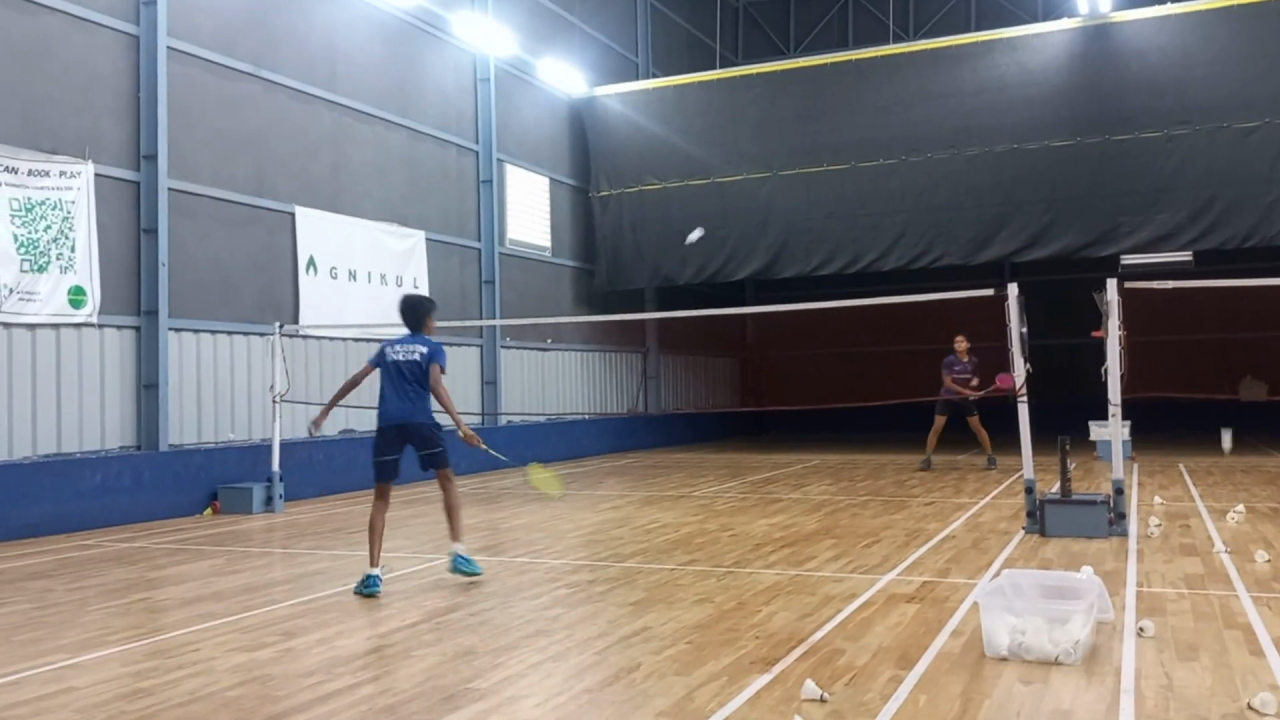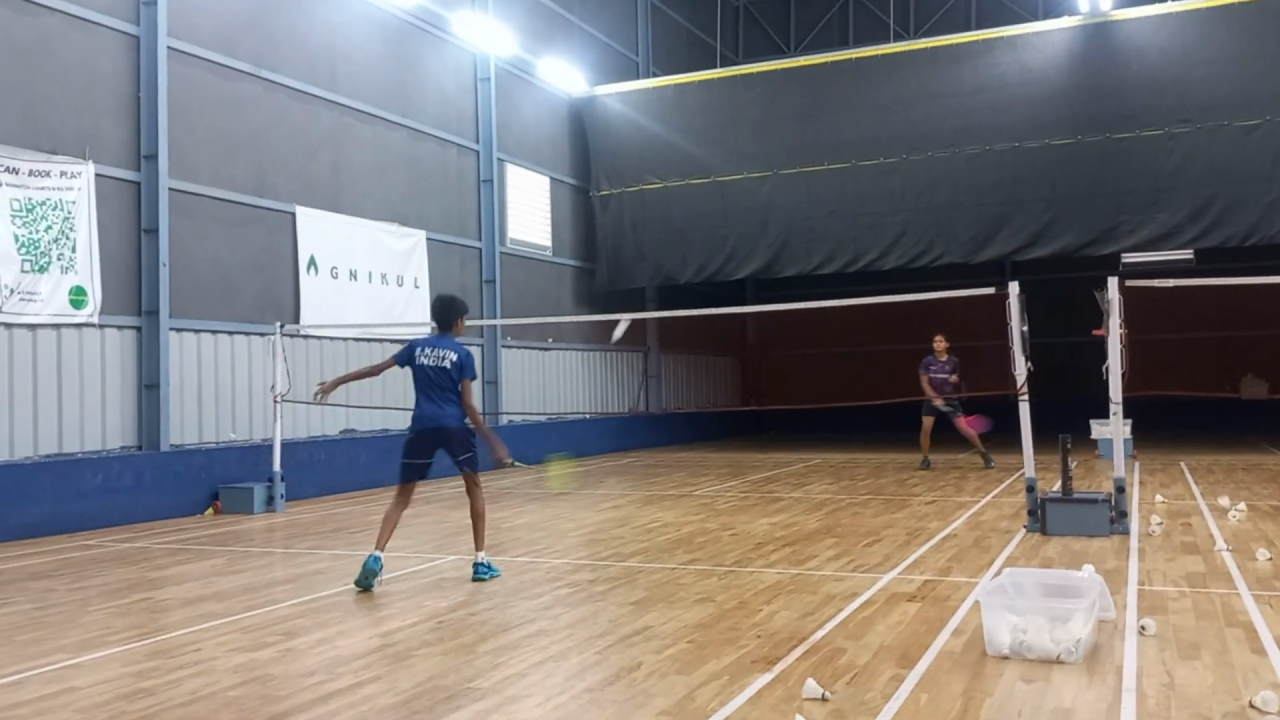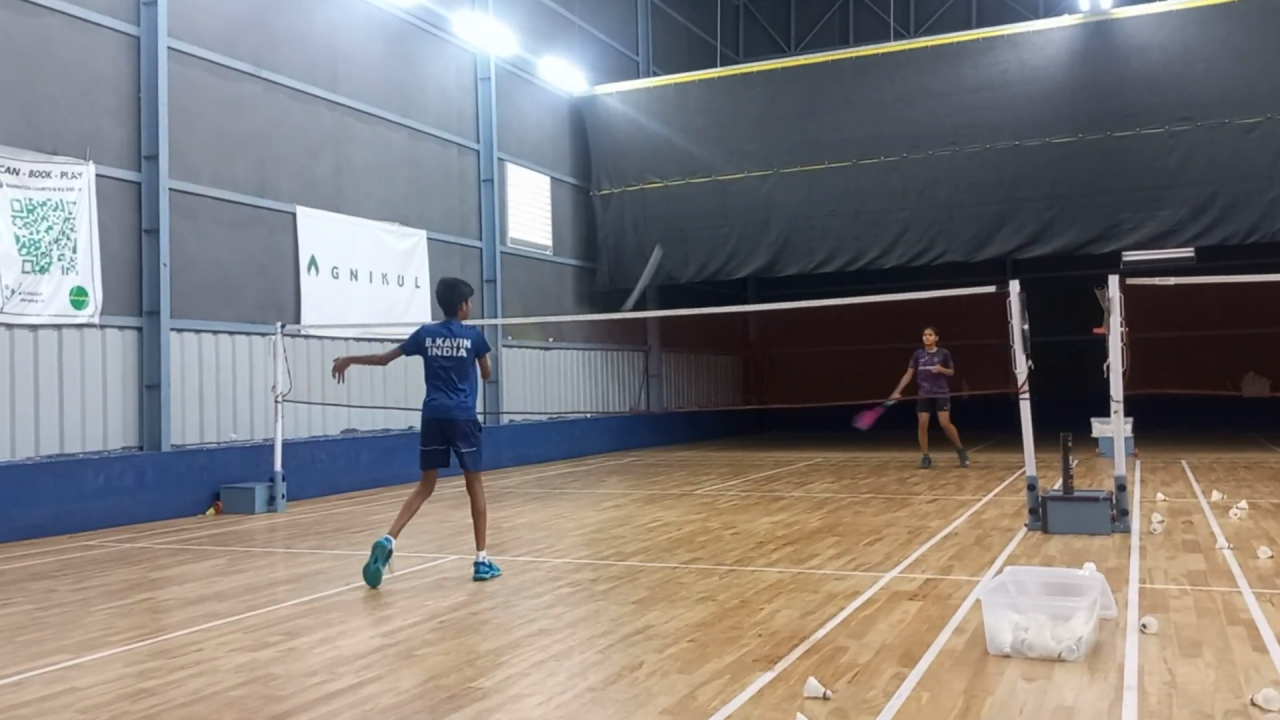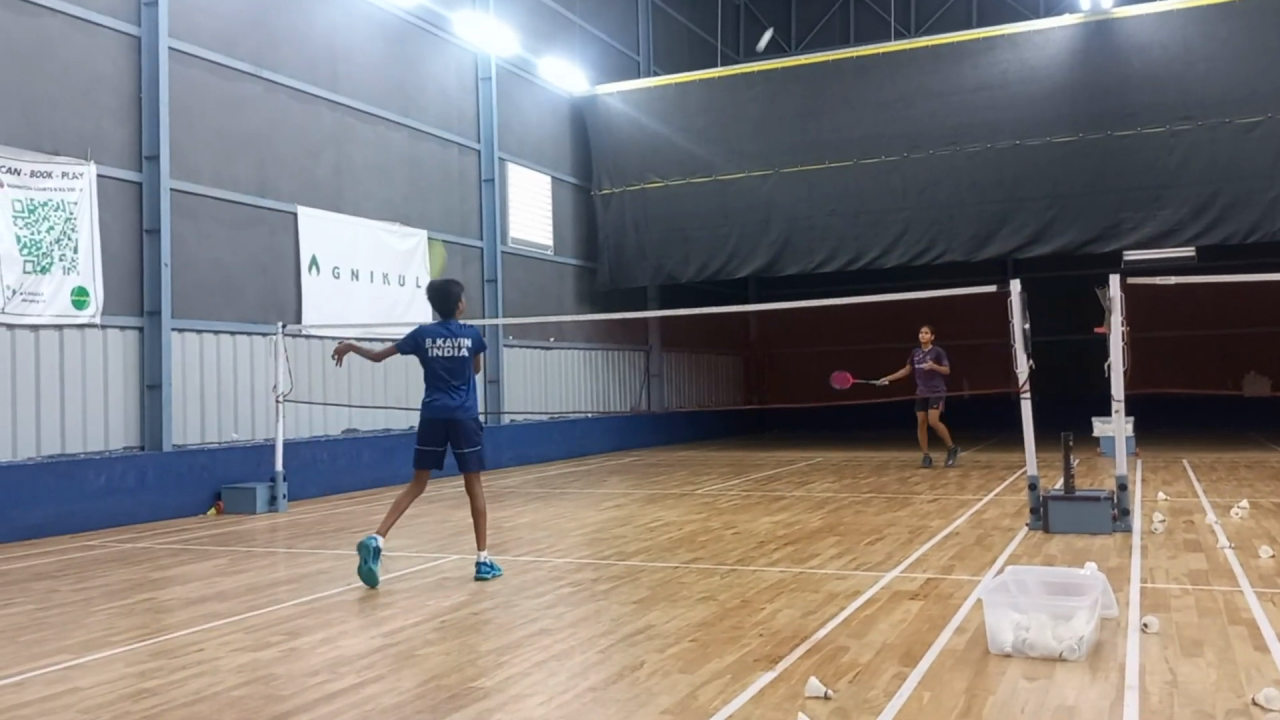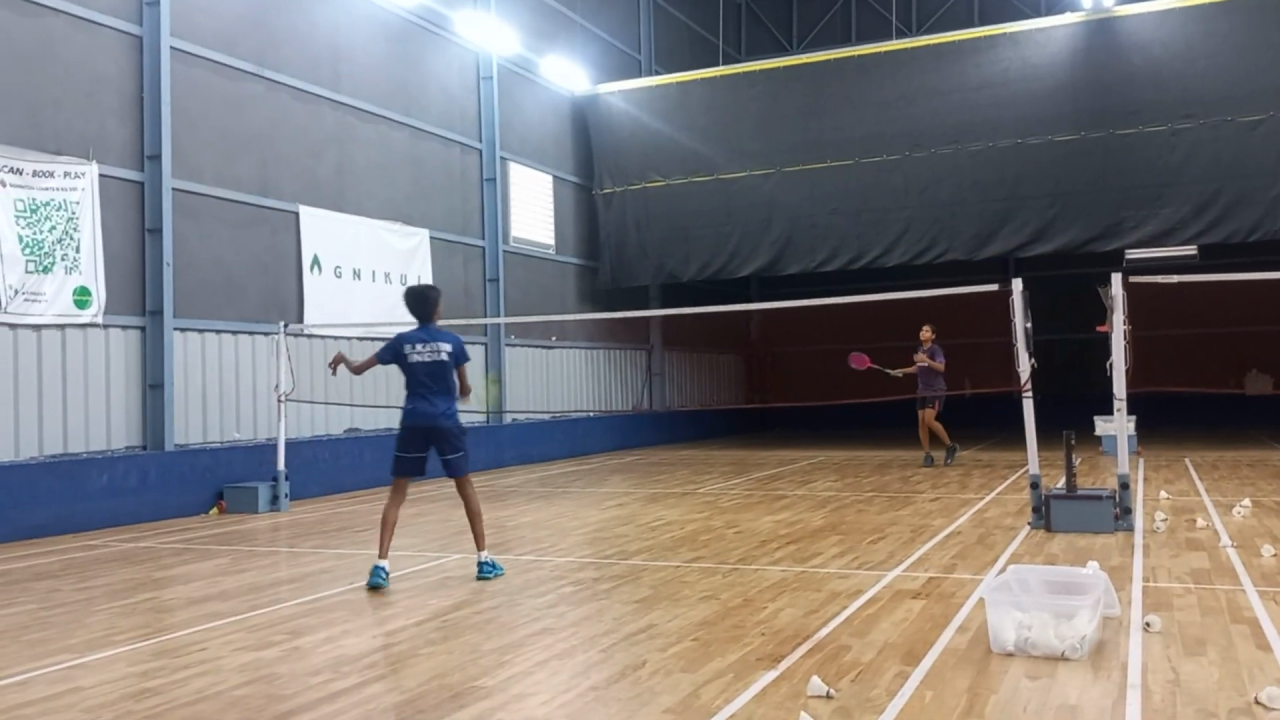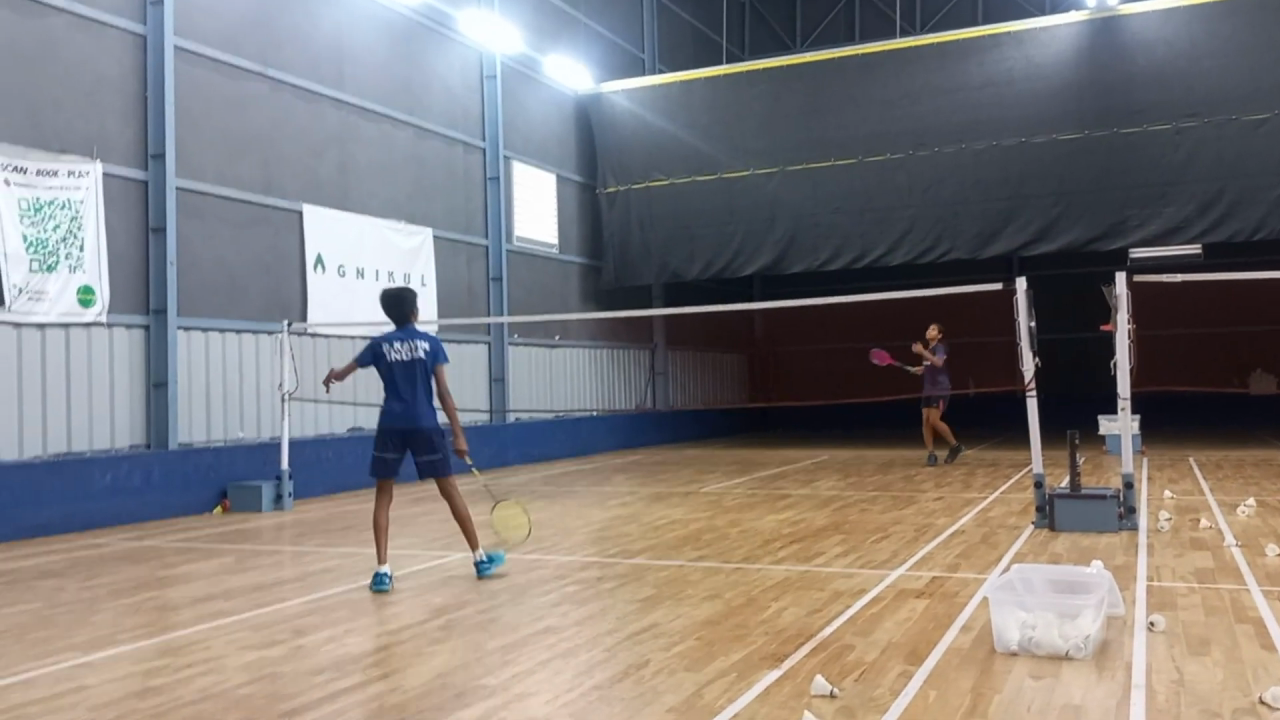
dt=0.2s
person 1, frame 1
left shoulder: (389, 347)
right shoulder: (432, 348)
left elbow: (356, 379)
right elbow: (435, 385)
left wrist: (325, 411)
right wrist: (460, 424)
left hip: (389, 424)
right hip: (421, 422)
left knee: (381, 498)
right knee: (447, 483)
left ankle: (373, 573)
right ankle: (458, 552)
person 1, frame 2
left shoulder: (416, 347)
right shoulder: (463, 354)
left elbow: (375, 369)
right elbow: (469, 406)
left wrist: (336, 382)
right wrist: (495, 443)
left hip: (421, 427)
right hip: (454, 426)
left knee: (401, 498)
right knee: (474, 488)
left ankle: (376, 557)
right ankle: (480, 561)
person 1, frame 3
left shoulder: (425, 333)
right shoulder: (474, 335)
left elbow: (384, 359)
right elbow: (486, 374)
left wrist: (348, 360)
right wrist: (485, 367)
left hip: (433, 416)
right hip: (463, 417)
left knee: (425, 486)
right knee: (475, 485)
left ankle: (387, 541)
right ankle: (482, 560)
person 1, frame 4
left shoulder: (422, 334)
right shoulder: (471, 334)
left elbow: (377, 356)
left wrist: (349, 347)
left hip: (432, 417)
right hip: (464, 418)
left knee: (416, 485)
right knee: (474, 486)
left ankle: (375, 540)
right ankle: (483, 560)
person 1, frame 5
left shoulder: (401, 342)
right shoulder: (451, 342)
left elbow: (358, 369)
right elbow: (463, 388)
left wrist: (342, 359)
right wrist: (460, 396)
left hip: (413, 424)
right hip: (446, 422)
left knee: (397, 494)
right knee: (466, 489)
left ankle: (381, 565)
right ankle: (484, 560)
person 1, frame 6
left shoulder: (379, 344)
right shoulder: (430, 343)
left elbow: (341, 376)
right elbow: (443, 391)
left wrist: (330, 376)
right wrist: (459, 434)
left hip: (389, 427)
right hip: (424, 426)
left knee: (383, 495)
right knee: (450, 490)
left ankle: (383, 571)
right ankle: (480, 556)
